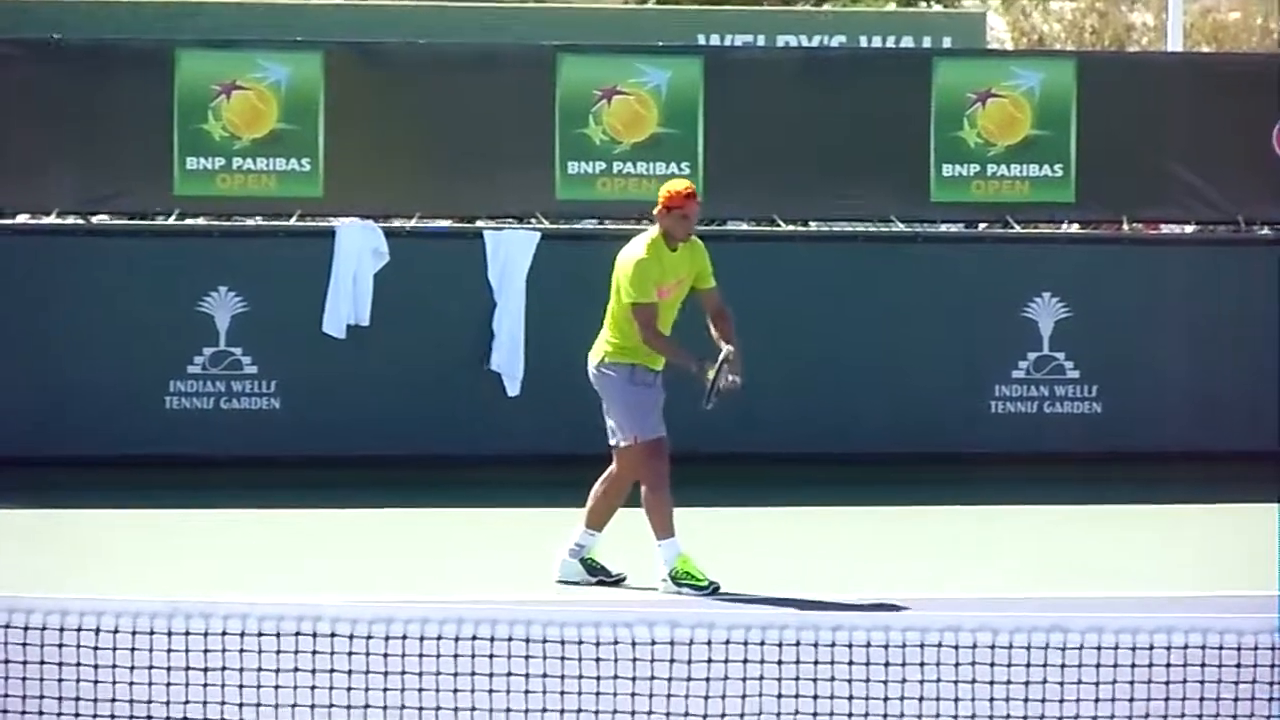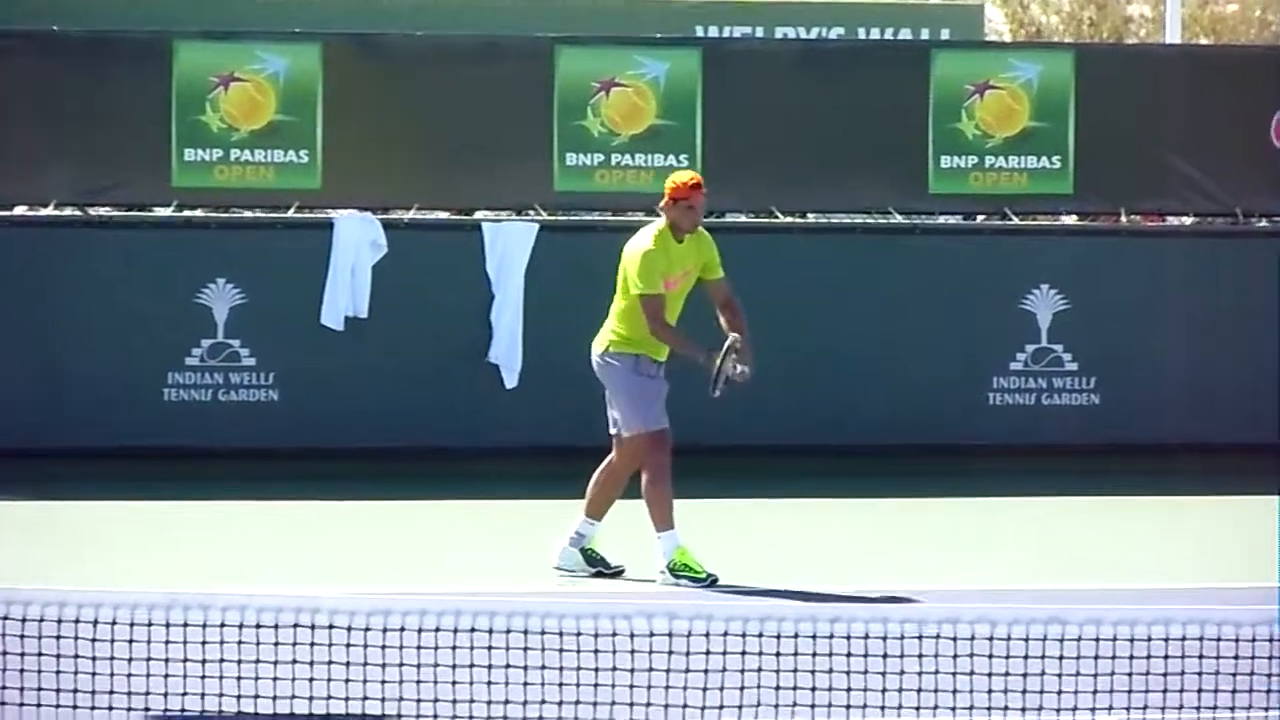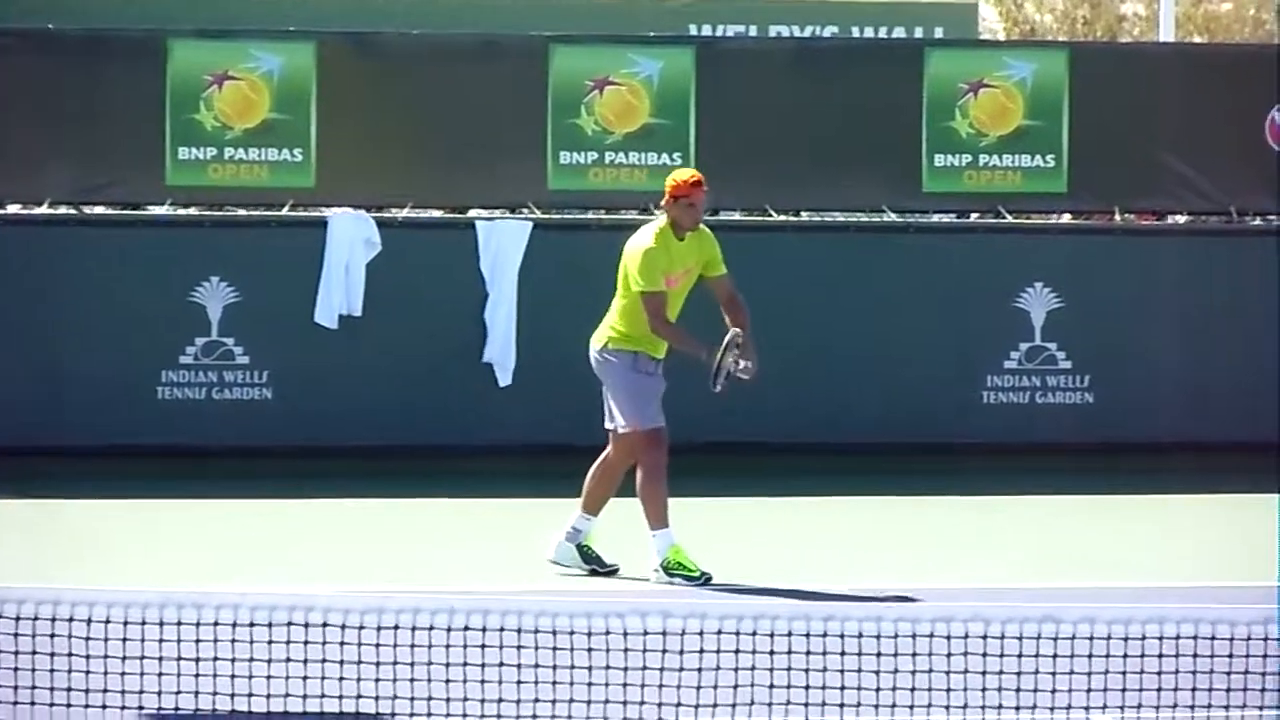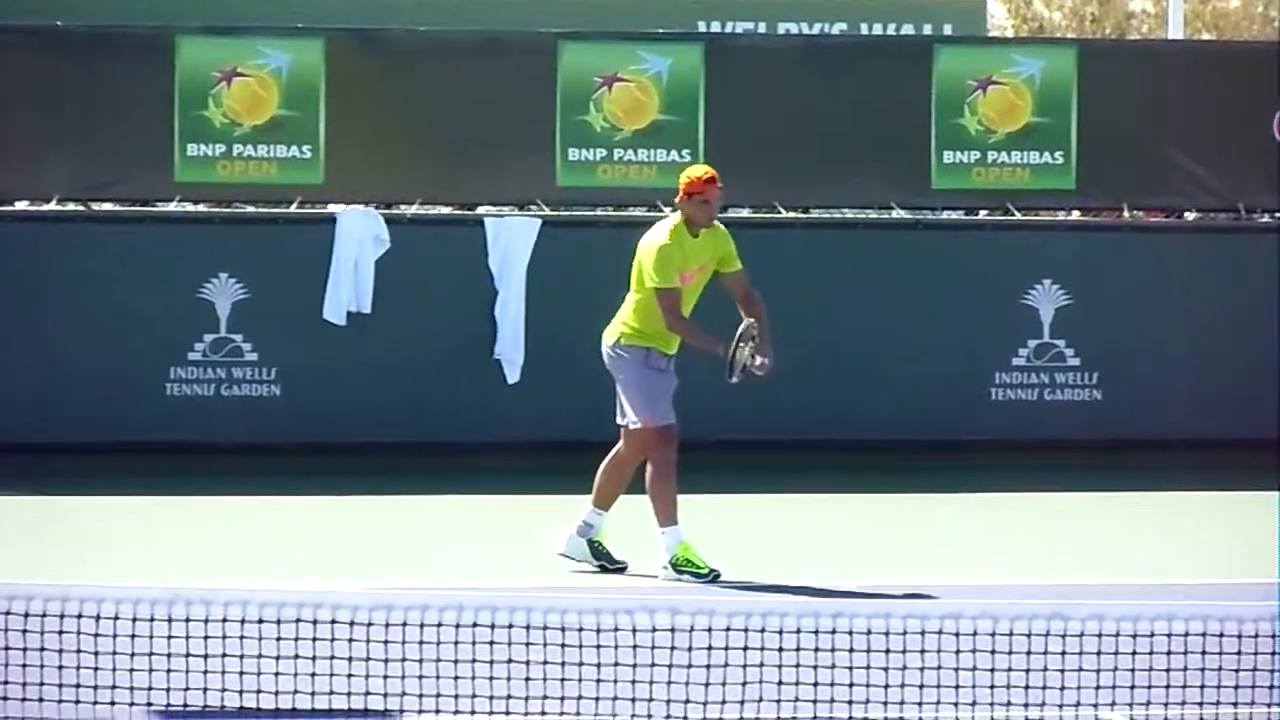
dt=0.1s
person 1, frame 1
left shoulder: (695, 251)
right shoulder: (639, 259)
left elbow: (716, 310)
right elbow: (649, 333)
left wrist: (729, 352)
right wrist: (695, 366)
left hip: (644, 367)
right hip: (620, 364)
left knee: (626, 466)
right knee: (654, 460)
left ankle: (576, 556)
right ankle: (674, 565)
person 1, frame 2
left shoulder: (701, 242)
right shoulder: (646, 251)
left elbow: (725, 301)
right elbow: (656, 325)
left wrist: (740, 346)
right wrist: (704, 356)
left hip: (645, 358)
right hip: (624, 354)
left knee: (626, 455)
right knee: (657, 449)
left ankle: (576, 545)
right ankle: (672, 556)
person 1, frame 3
left shoulder: (703, 240)
right shoulder: (648, 248)
left elbow: (729, 298)
right elbow: (658, 322)
left wrist: (744, 344)
right wrist: (706, 353)
left hip: (644, 354)
right hip: (622, 350)
left knee: (622, 450)
right knee: (653, 447)
left ankle: (572, 540)
right ankle: (666, 555)
person 1, frame 4
left shoulder: (718, 236)
right shoulder: (662, 244)
left elbow: (745, 295)
right elbow: (672, 319)
left wrist: (761, 342)
right wrist: (722, 347)
left hip: (655, 350)
right hip: (634, 346)
left knee: (633, 446)
right knee: (663, 442)
left ankle: (584, 534)
right ankle: (675, 552)
